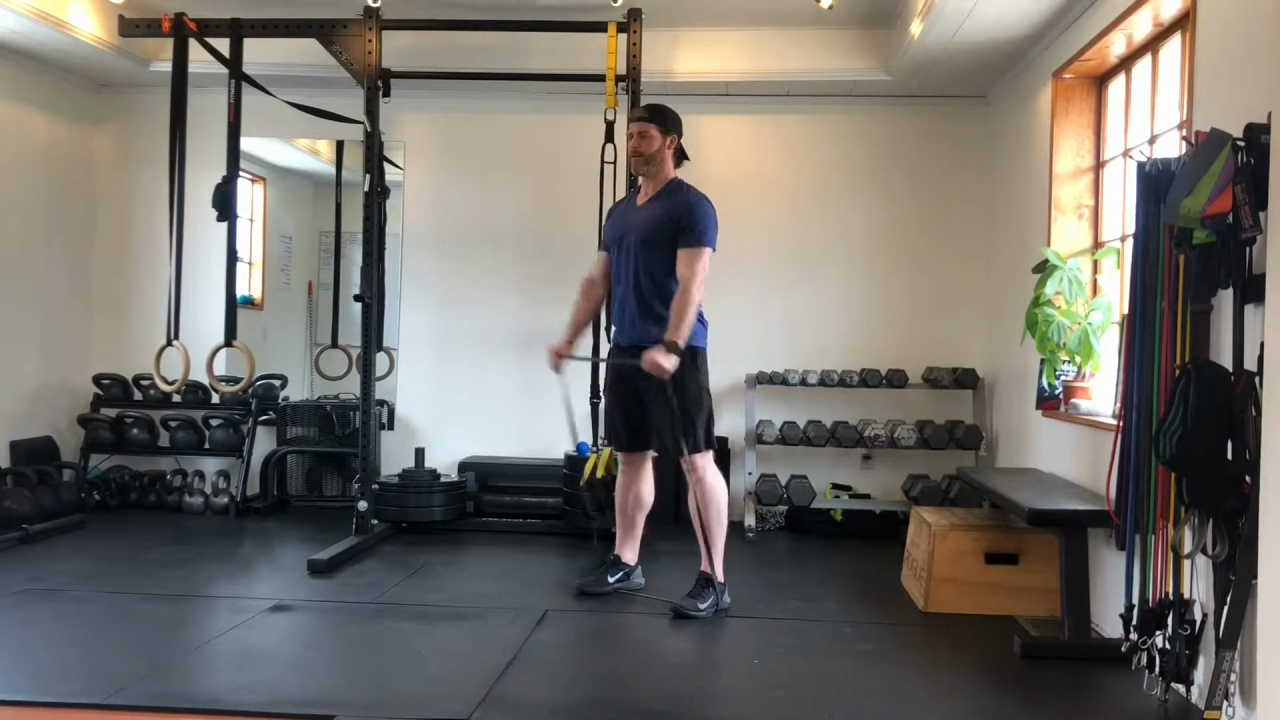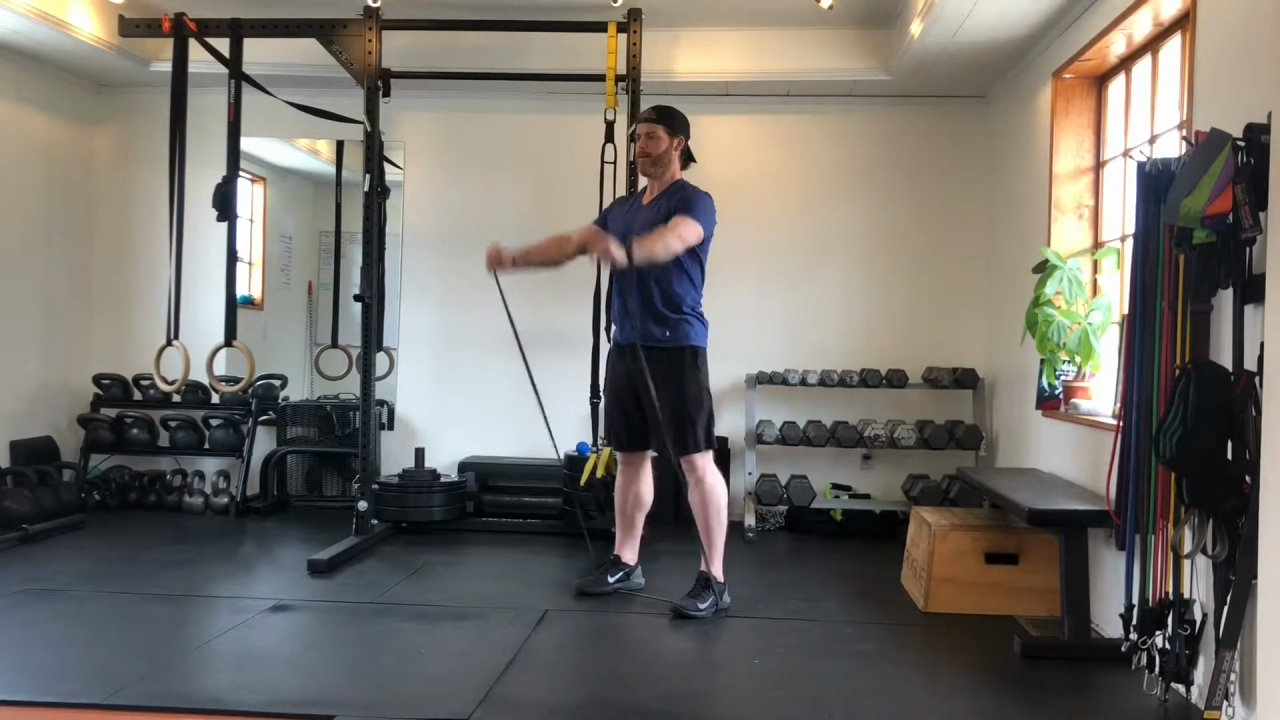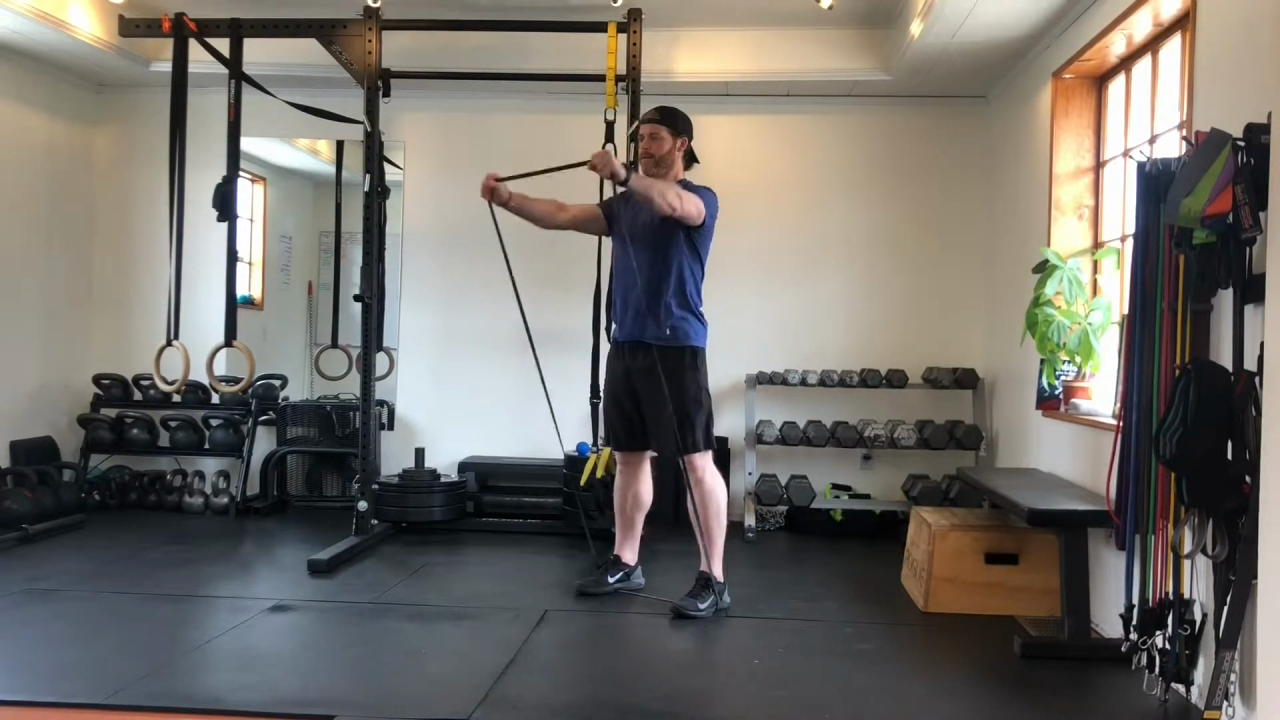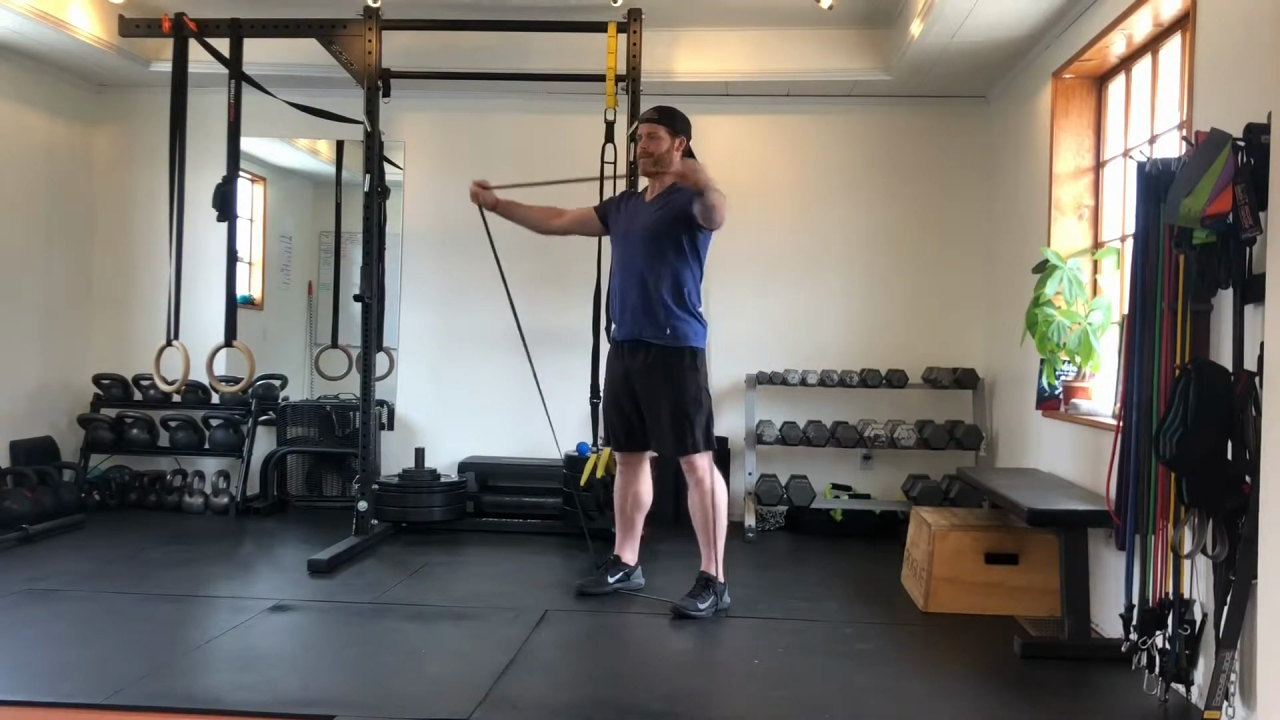
dt=0.2s
person 1, frame 1
left shoulder: (691, 206)
right shoulder: (619, 211)
left elbow: (692, 283)
right elbow: (599, 279)
left wrist: (671, 346)
right wrist: (570, 338)
left hip: (672, 354)
right hip: (625, 350)
left knee: (696, 461)
right knee: (630, 457)
left ankle: (712, 578)
right ankle: (624, 562)
person 1, frame 2
left shoulder: (694, 202)
right shoulder: (621, 209)
left elbow: (669, 240)
right elbow: (569, 244)
left wrist: (624, 252)
right wrist: (514, 258)
left hip: (676, 348)
right hip: (625, 348)
left knee: (696, 460)
right knee: (630, 457)
left ankle: (713, 579)
right ankle: (625, 562)
person 1, frame 3
left shoulder: (694, 198)
right shoulder: (624, 207)
left elbow: (676, 204)
right elbow: (562, 216)
left wrist: (626, 176)
right wrist: (506, 198)
left hip: (675, 347)
right hip: (625, 347)
left knee: (696, 460)
right knee: (629, 457)
left ankle: (713, 579)
right ankle: (624, 563)
person 1, frame 4
left shoulder: (688, 200)
right shoulder: (624, 205)
left elbow: (715, 213)
right elbow: (558, 220)
left wrist: (704, 186)
right wrist: (495, 205)
left hip: (674, 348)
right hip: (625, 347)
left knee: (696, 460)
right knee: (631, 456)
left ankle: (714, 580)
right ankle: (624, 563)
